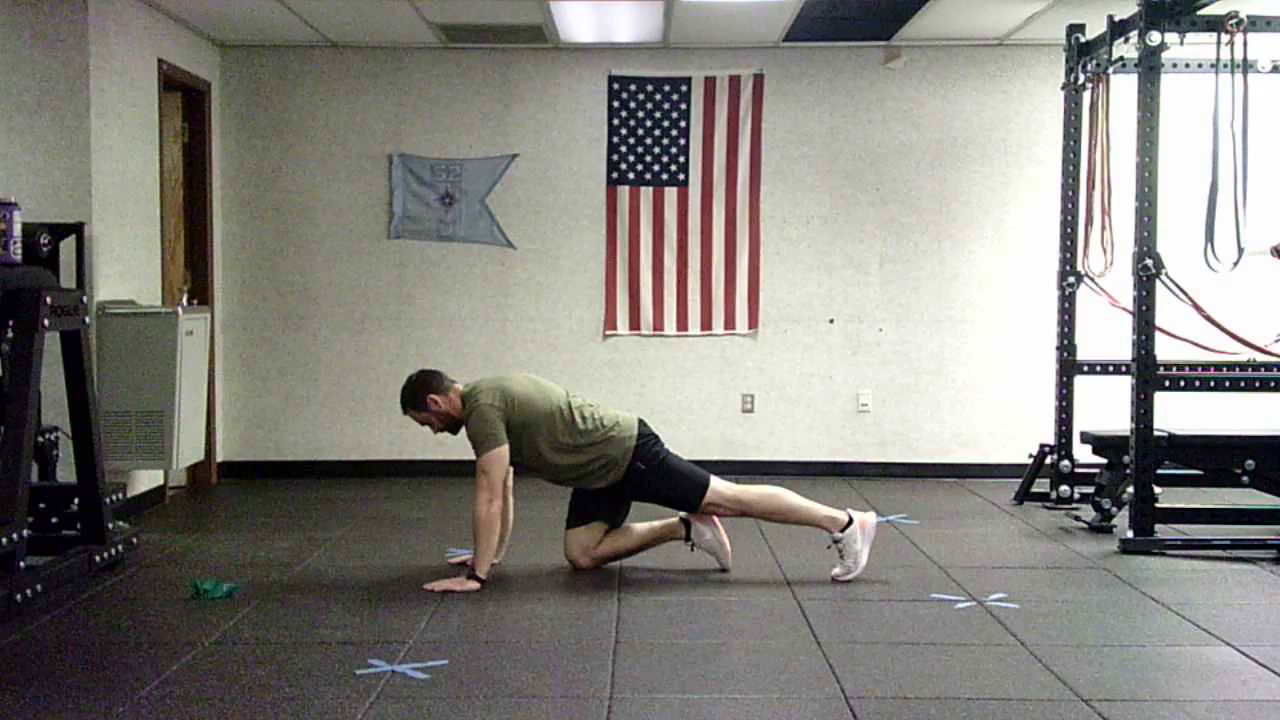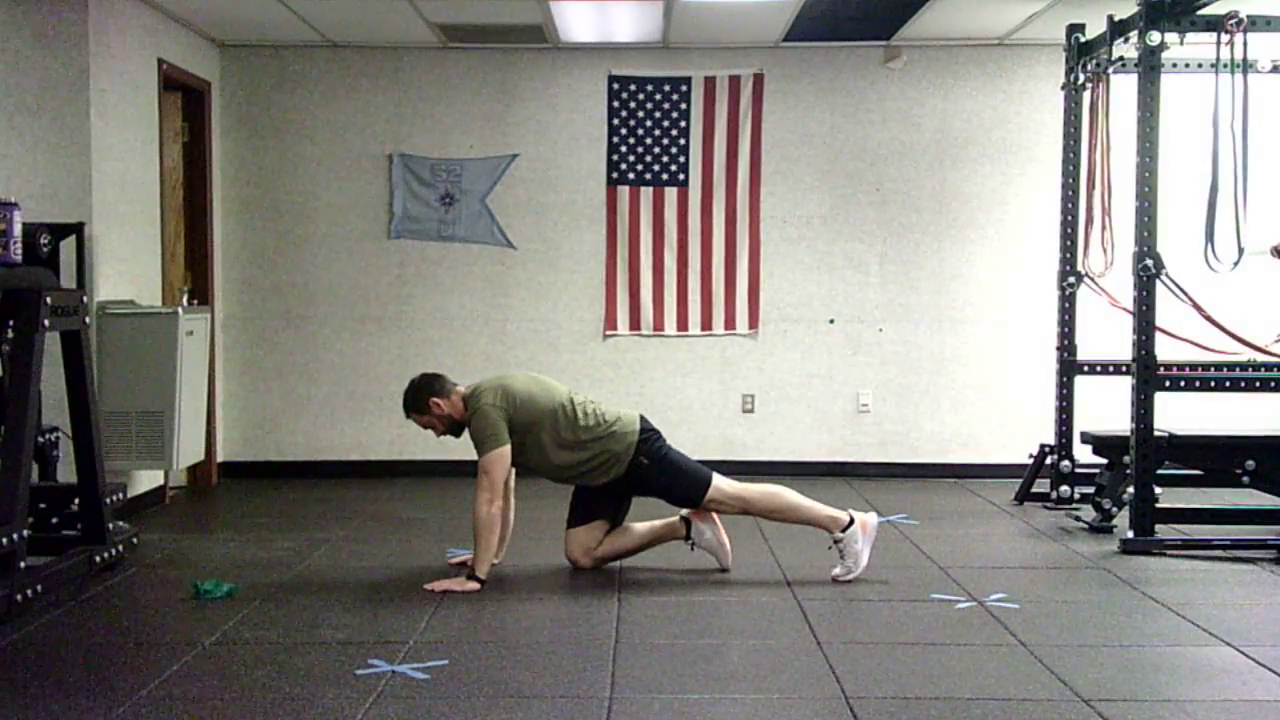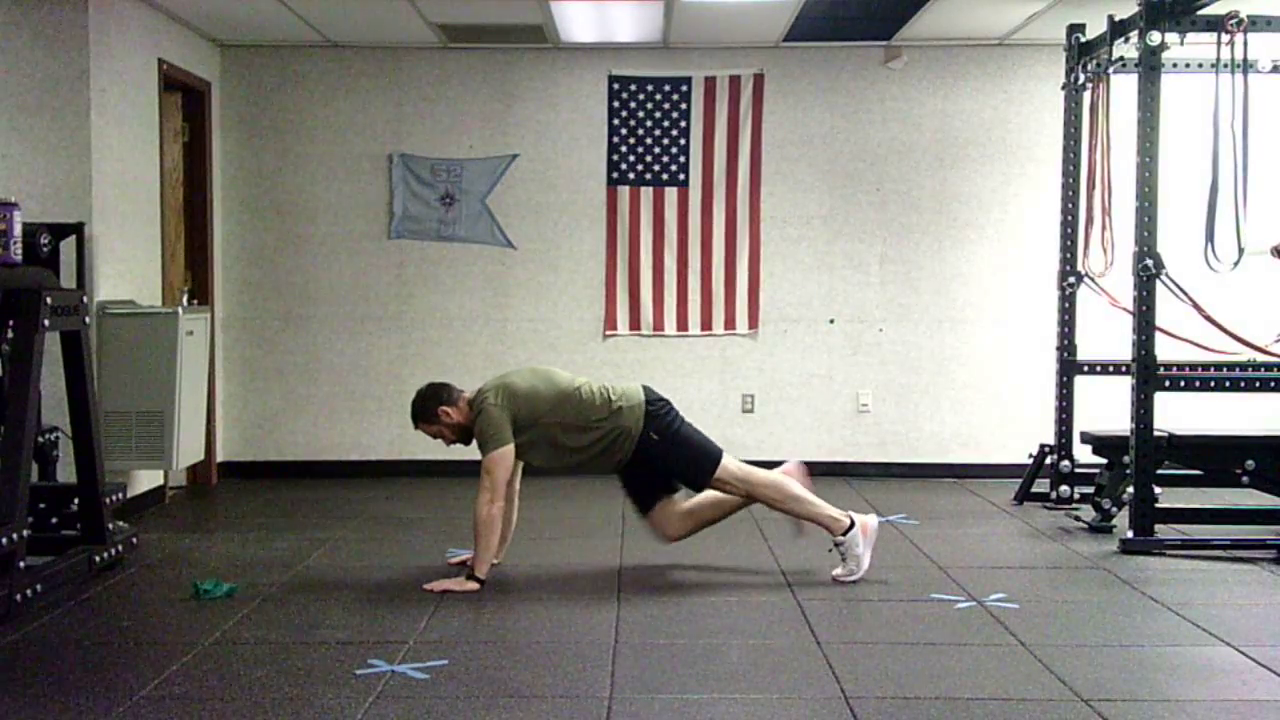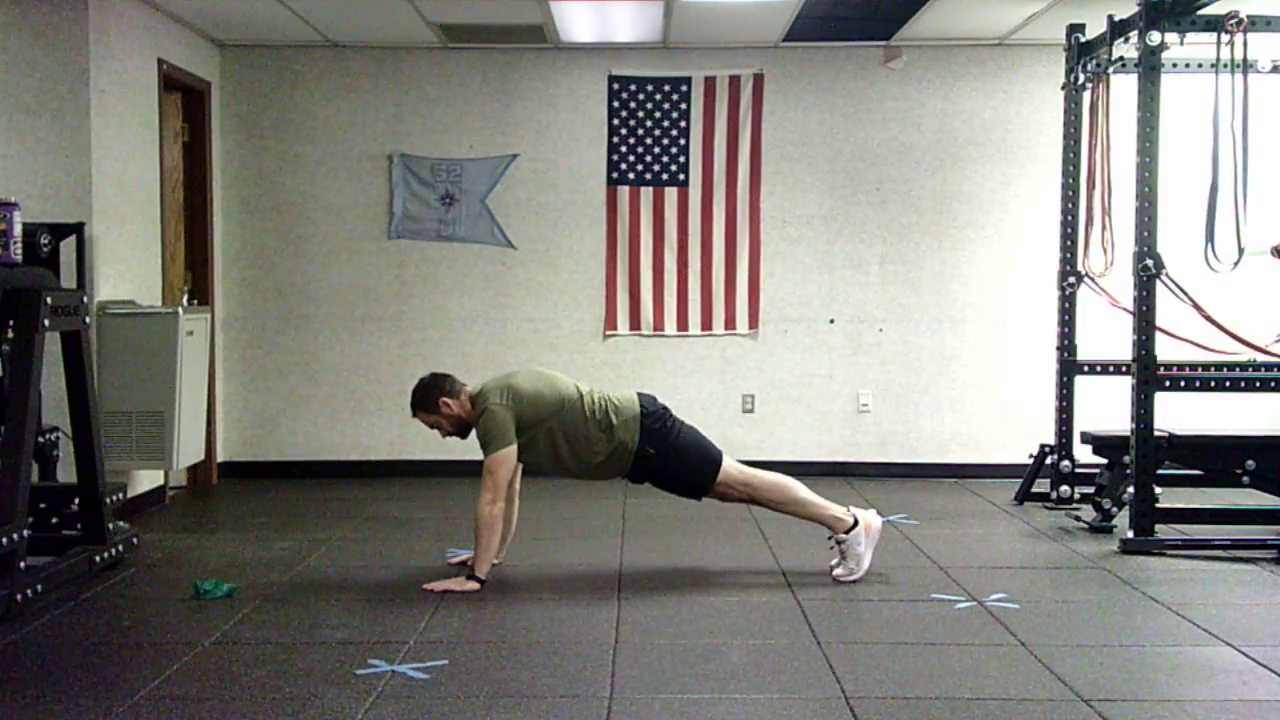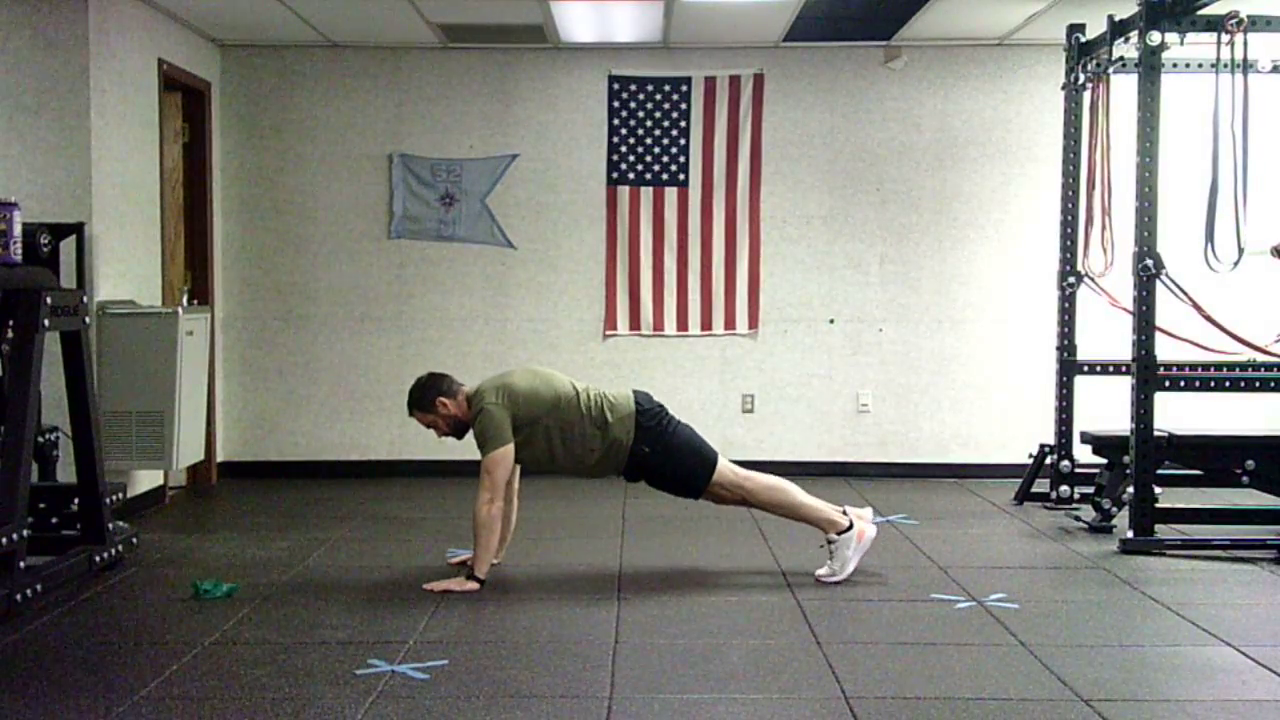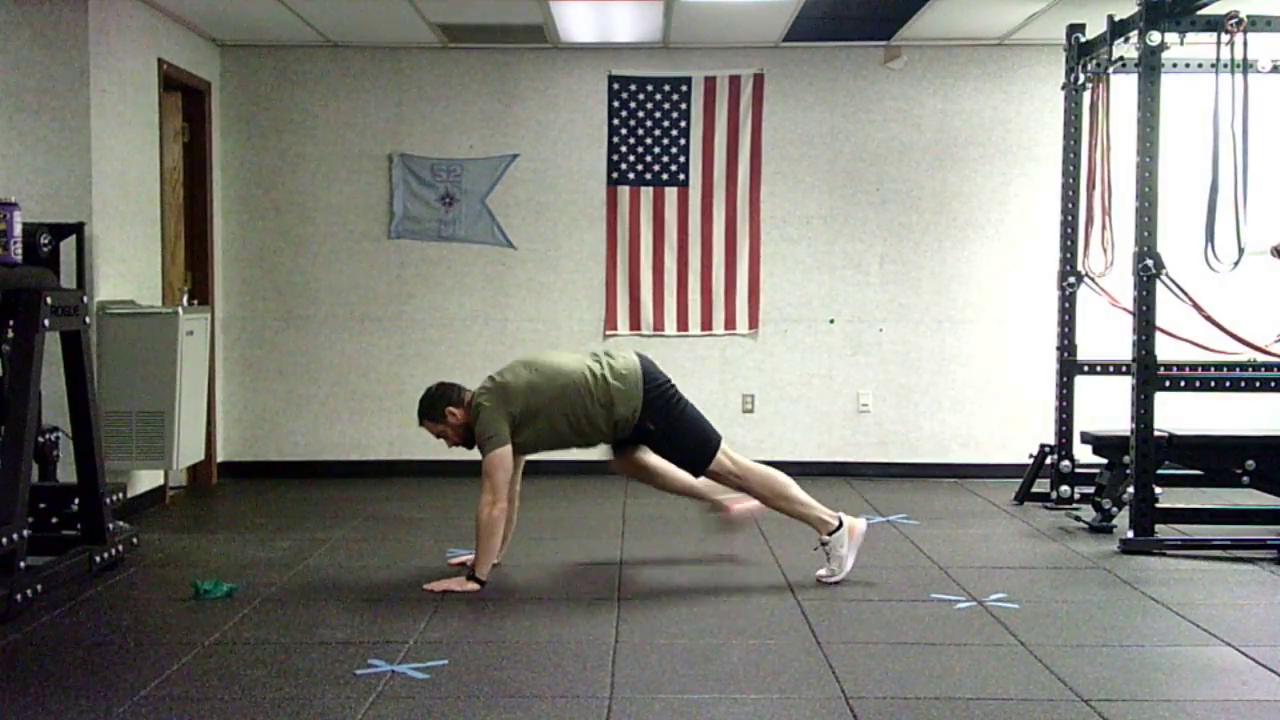
dt=0.4s
person 1, frame 1
left shoulder: (481, 410)
right shoulder: (491, 397)
left elbow: (489, 497)
right elbow: (504, 489)
left wrist: (475, 575)
right wrist: (492, 553)
left hip: (626, 454)
right hip: (608, 463)
left knee: (727, 499)
right knee: (582, 556)
left ankle: (845, 523)
right ankle: (687, 528)
person 1, frame 2
left shoulder: (484, 410)
right shoulder: (493, 399)
left elbow: (490, 498)
right elbow: (505, 490)
left wrist: (476, 575)
right wrist: (492, 553)
left hip: (629, 450)
right hip: (610, 460)
left knee: (730, 496)
right knee: (582, 555)
left ankle: (847, 525)
right ankle: (686, 526)
person 1, frame 3
left shoulder: (489, 412)
right shoulder: (499, 405)
left elbow: (491, 500)
right elbow: (509, 491)
left wrist: (476, 576)
right wrist: (493, 553)
left hip: (639, 423)
right hip: (628, 432)
left knee: (735, 477)
right knee: (670, 526)
left ankle: (848, 527)
right ankle: (781, 481)
person 1, frame 4
left shoulder: (492, 411)
right shoulder: (500, 401)
left elbow: (492, 499)
right elbow: (510, 492)
left wrist: (476, 575)
right wrist: (494, 553)
left hip: (639, 434)
right hip: (634, 434)
left knee: (739, 483)
right knee: (734, 488)
left ankle: (850, 526)
right ankle: (848, 517)
person 1, frame 5
left shoulder: (489, 411)
right shoulder: (497, 400)
left elbow: (491, 499)
right elbow: (508, 489)
left wrist: (475, 576)
right wrist: (492, 553)
left hip: (636, 432)
right hip: (630, 430)
left knee: (734, 484)
right knee: (727, 491)
left ankle: (844, 528)
right ankle: (845, 516)
person 1, frame 6
left shoulder: (488, 413)
right shoulder: (500, 402)
left elbow: (494, 500)
right elbow: (510, 490)
left wrist: (476, 576)
right wrist: (492, 553)
left hip: (636, 398)
right hip: (627, 378)
left knee: (729, 468)
right knee: (627, 461)
left ankle: (835, 527)
right ankle: (727, 502)
